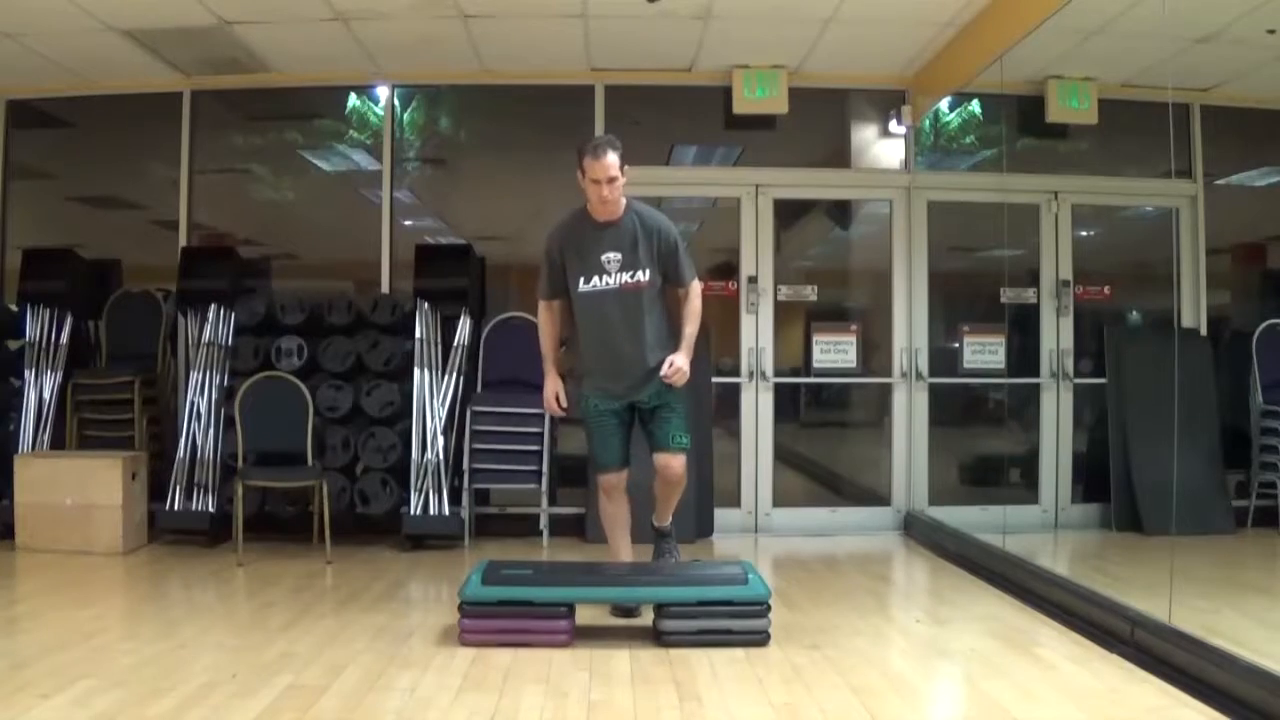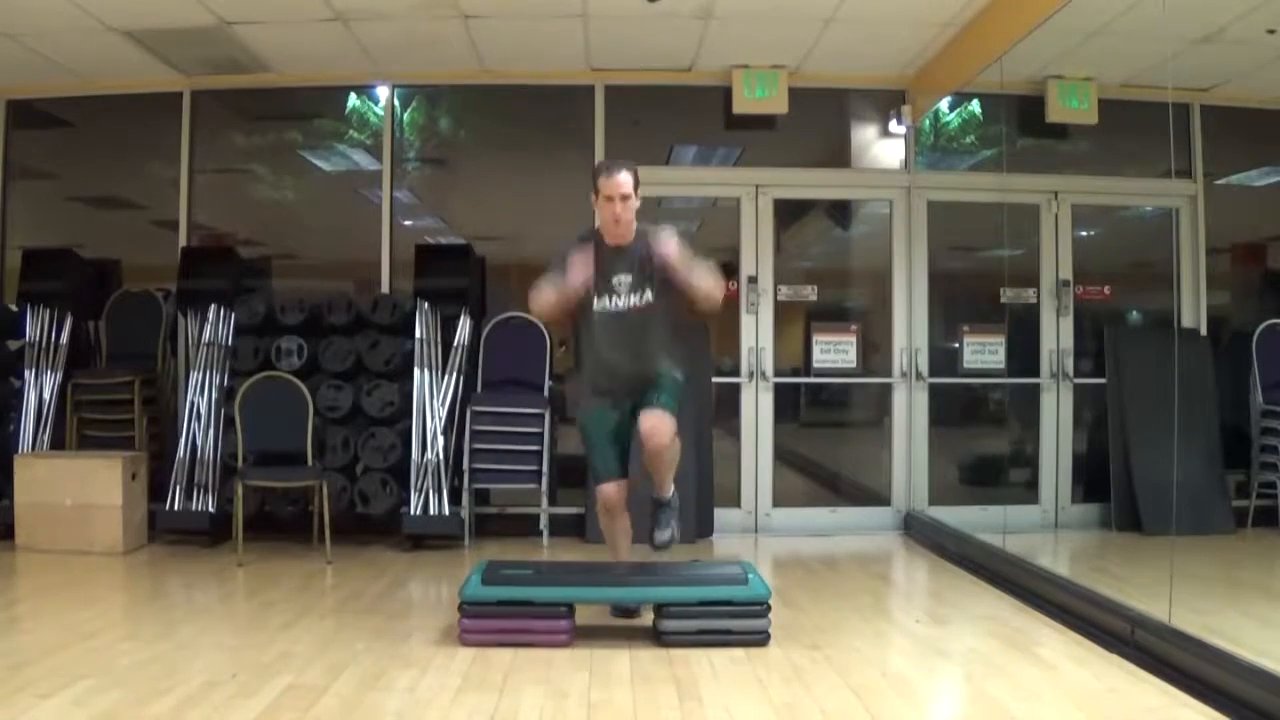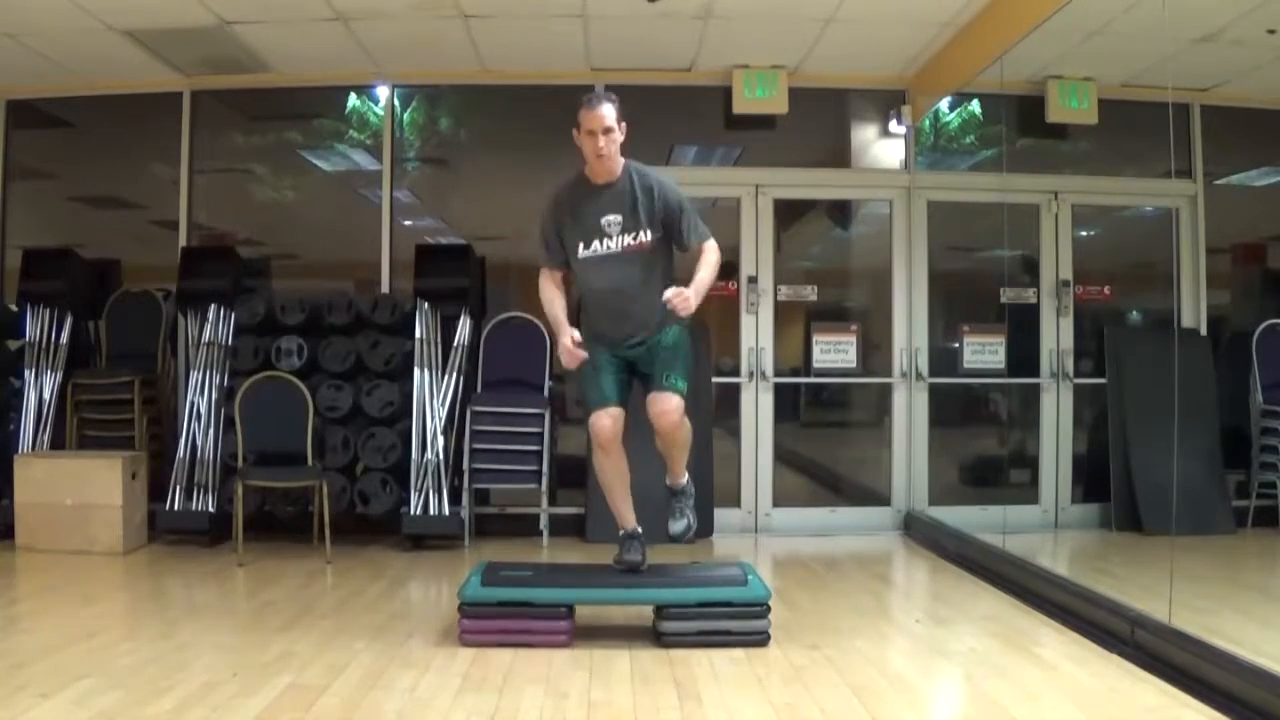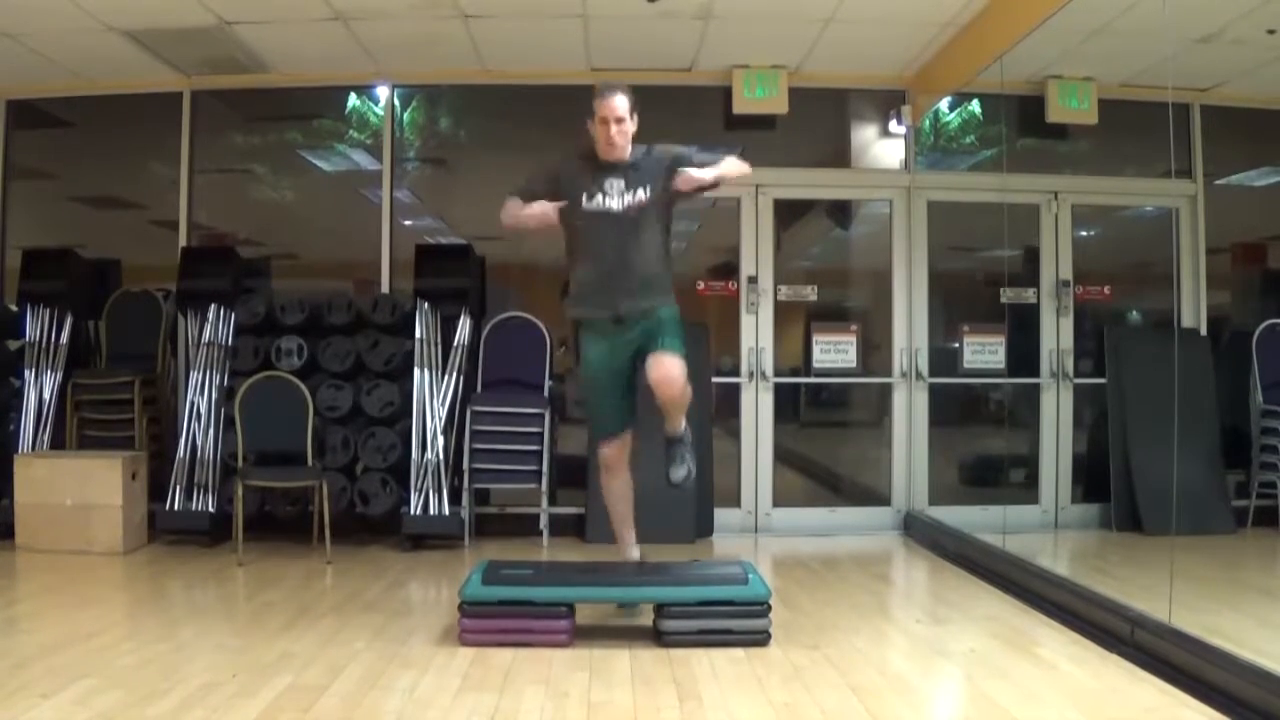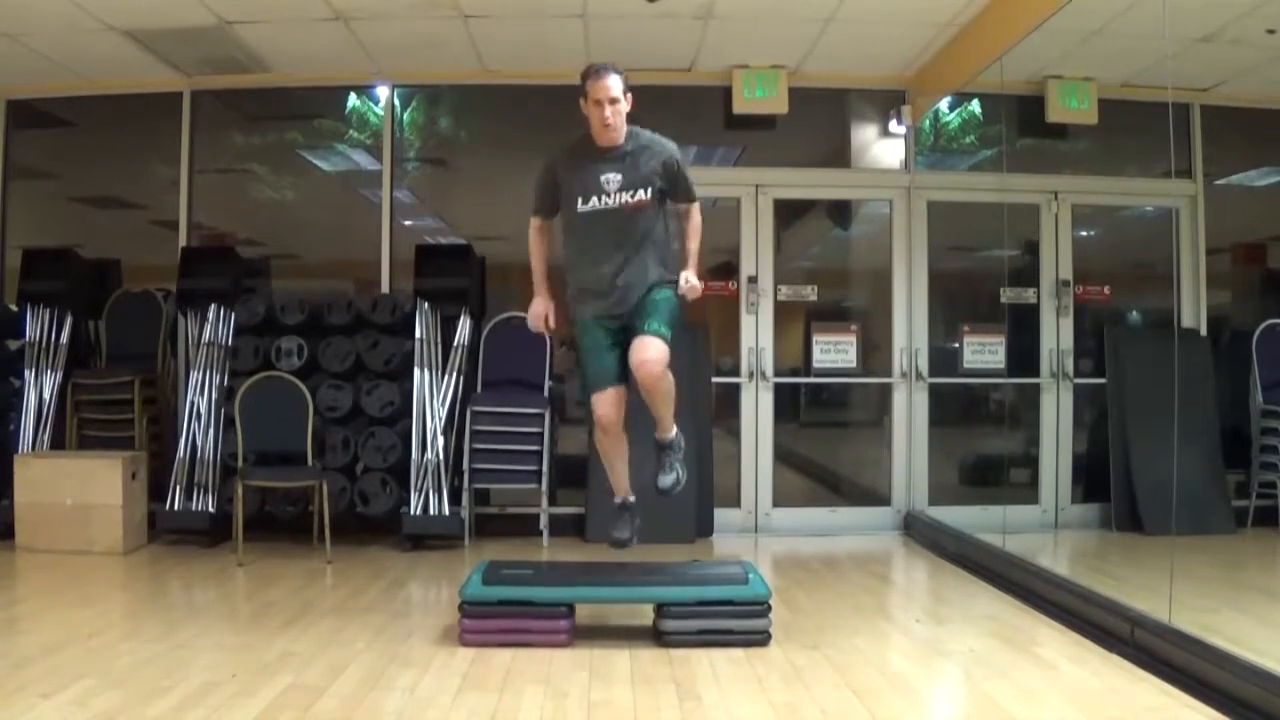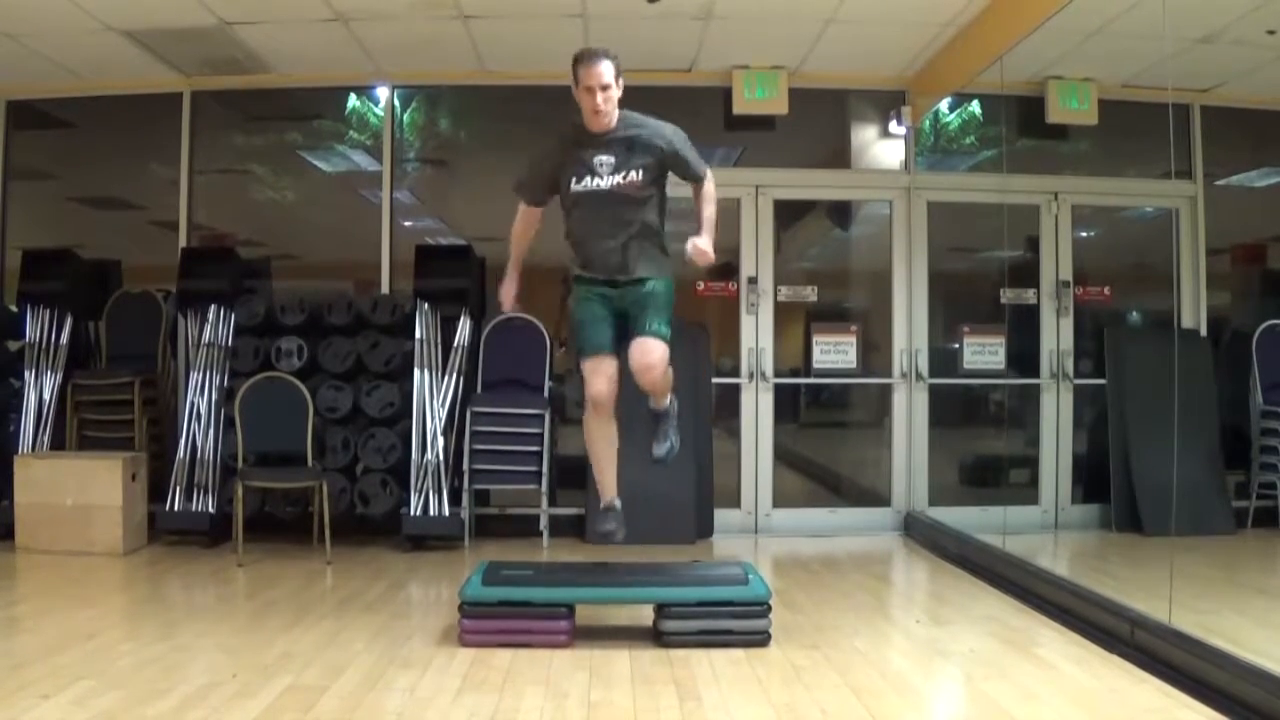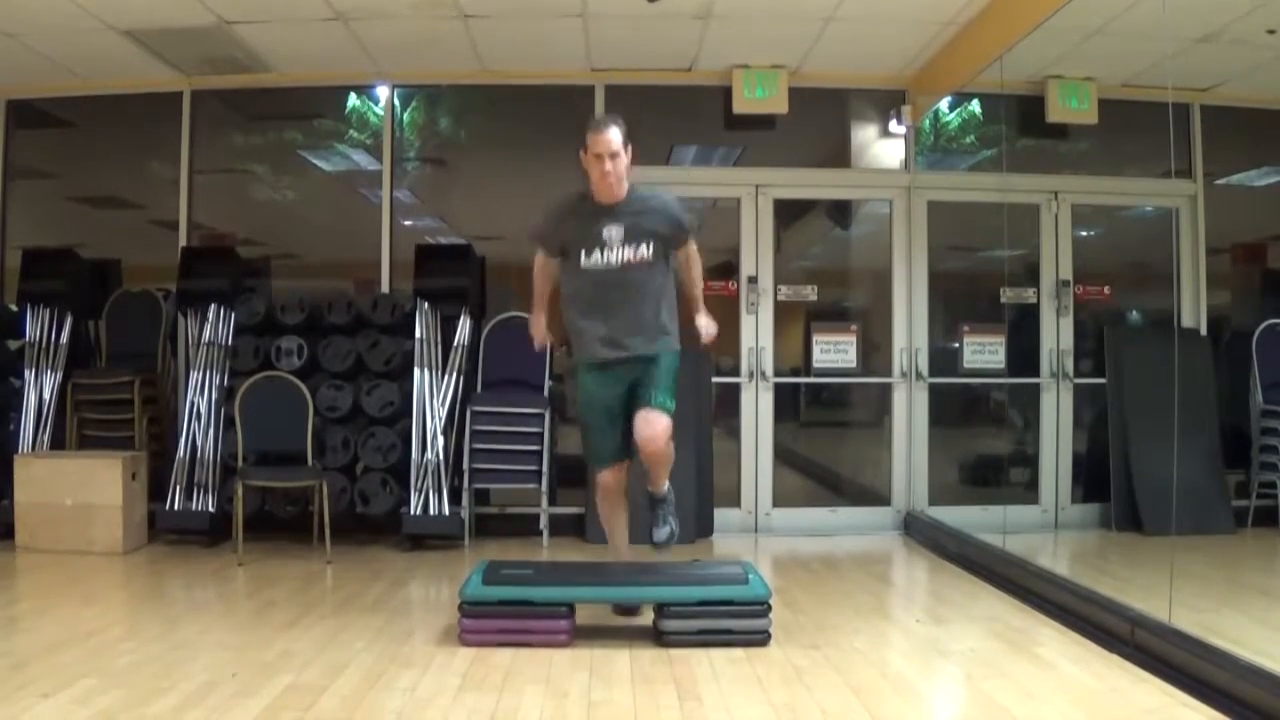
dt=0.7s
person 1, frame 1
left shoulder: (657, 227)
right shoulder: (563, 237)
left elbow: (690, 290)
right elbow: (549, 307)
left wrist: (684, 350)
right wrist: (551, 373)
left hip: (657, 375)
right hip: (599, 383)
left knee: (673, 467)
right knee: (611, 482)
left ankle: (663, 528)
person 1, frame 2
left shoulder: (662, 251)
right shoulder: (576, 255)
left elbow: (713, 296)
right elbow: (539, 307)
left wrist: (683, 263)
right wrist: (568, 286)
left hip: (657, 378)
right hip: (601, 393)
left knee: (657, 432)
right knee: (609, 494)
left ankle: (665, 496)
person 1, frame 3
left shoulder: (657, 189)
right shoulder: (563, 203)
left elbow: (707, 248)
right elbow: (550, 276)
left wrist: (695, 293)
right wrist: (562, 328)
left hip: (661, 330)
right hip: (600, 339)
left knee: (666, 413)
right knee: (604, 431)
left ankle: (679, 484)
right ankle: (630, 533)
person 1, frame 4
left shoulder: (664, 163)
right shoulder: (567, 174)
left elbow: (739, 167)
right elbow: (508, 213)
left wrist: (710, 174)
right wrist: (529, 214)
left hip: (655, 312)
right hip: (599, 326)
left knee: (668, 380)
right knee: (611, 454)
left ankle: (677, 433)
right ankle: (629, 555)
person 1, frame 5
left shoulder: (661, 154)
right shoulder: (564, 164)
left elbow: (688, 208)
right elbow: (540, 225)
left wrist: (691, 267)
right wrist: (538, 292)
left hip: (653, 287)
right hip: (594, 302)
left knee: (648, 364)
right knee: (606, 413)
left ankle: (668, 437)
right ankle: (623, 503)
person 1, frame 6
left shoulder: (657, 136)
right shoulder: (560, 151)
left elbow: (703, 178)
right elbow: (529, 209)
left wrist: (705, 235)
right wrist: (512, 275)
left hip: (647, 276)
right hip: (592, 284)
left knee: (648, 366)
right knee: (598, 393)
left ankle: (663, 406)
right ankle: (609, 505)
person 1, frame 7
left shoulder: (661, 210)
right shoulder: (564, 218)
left elbow: (685, 248)
right elbow: (545, 253)
left wrist: (700, 310)
right wrist: (538, 312)
left hip: (655, 352)
right hip: (596, 364)
left knee: (651, 437)
right knee: (609, 482)
left ankle: (662, 490)
